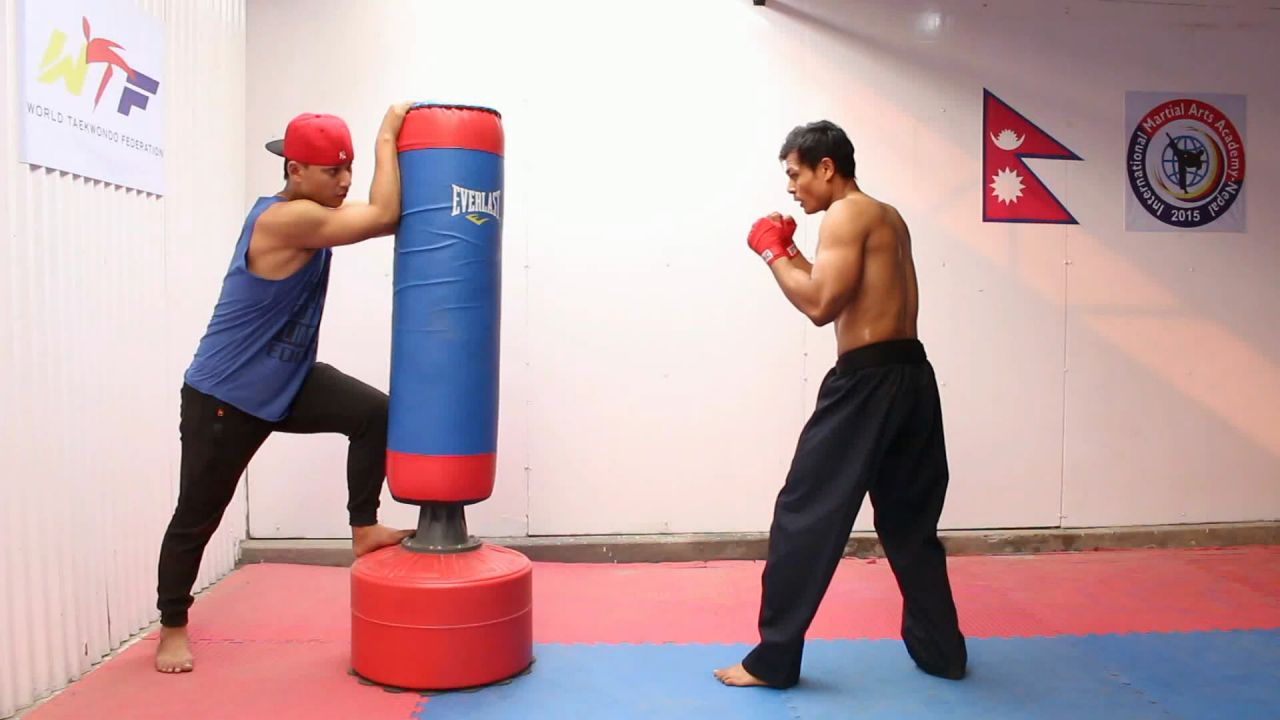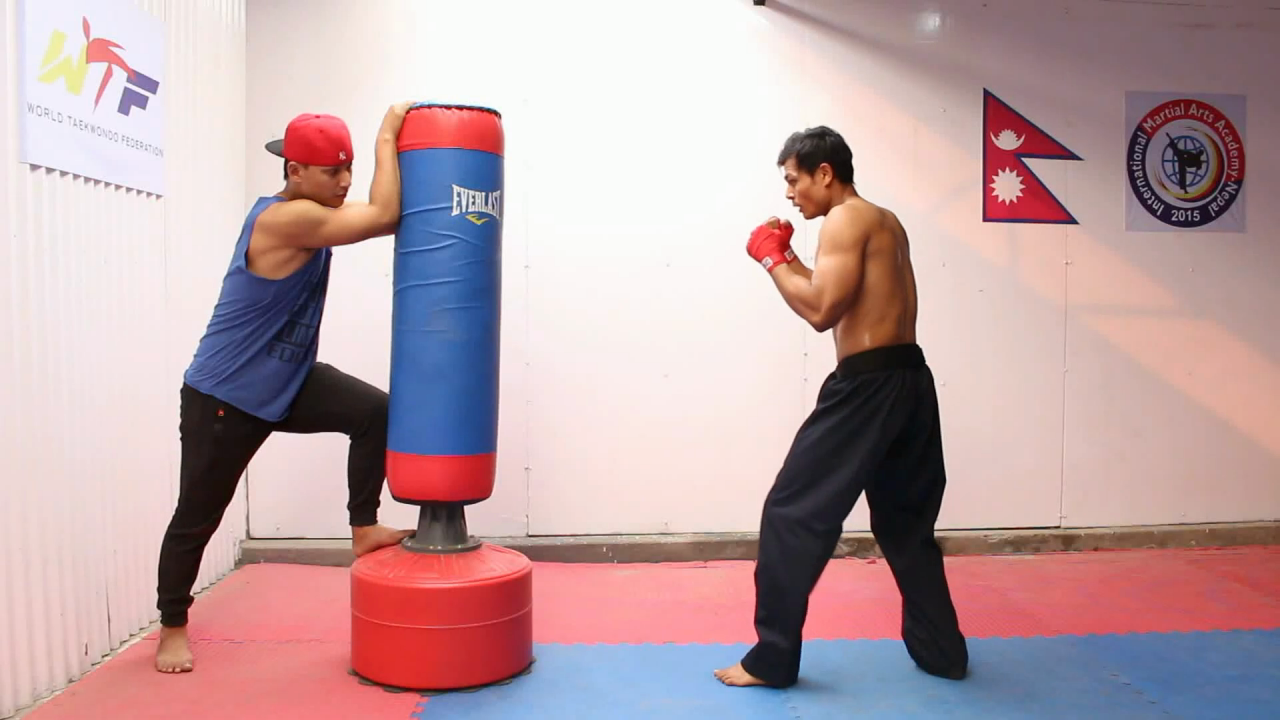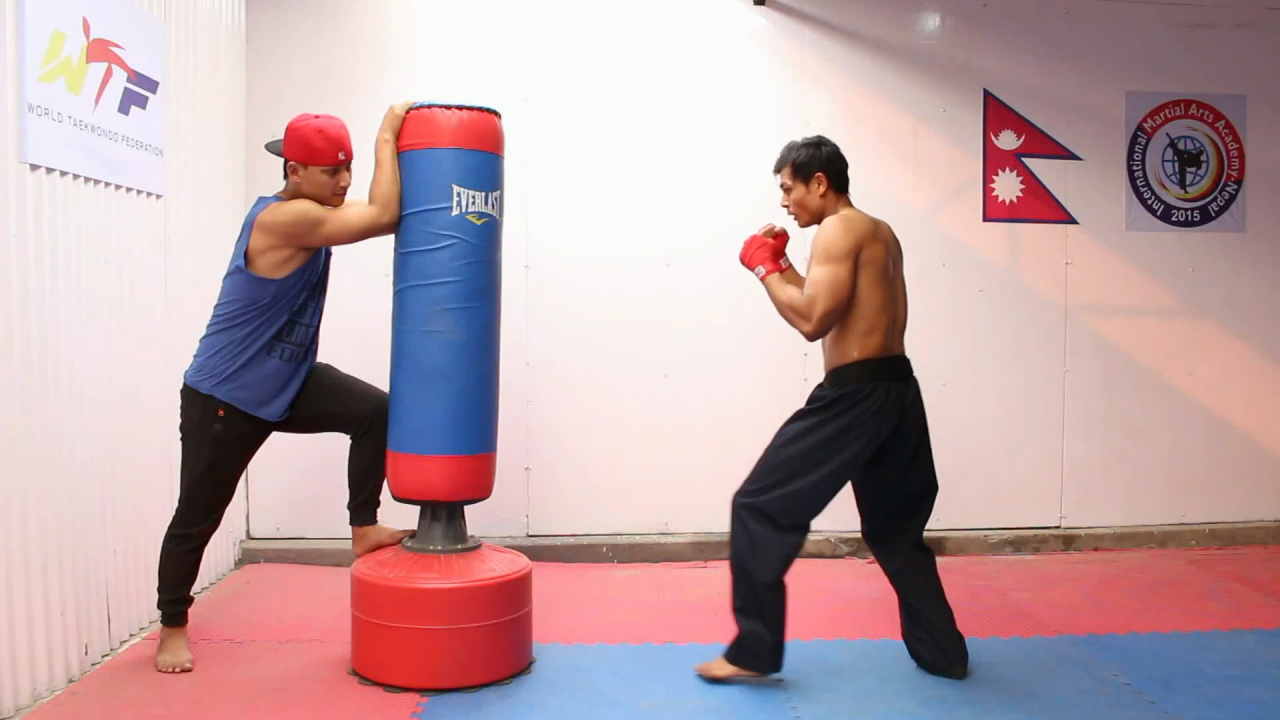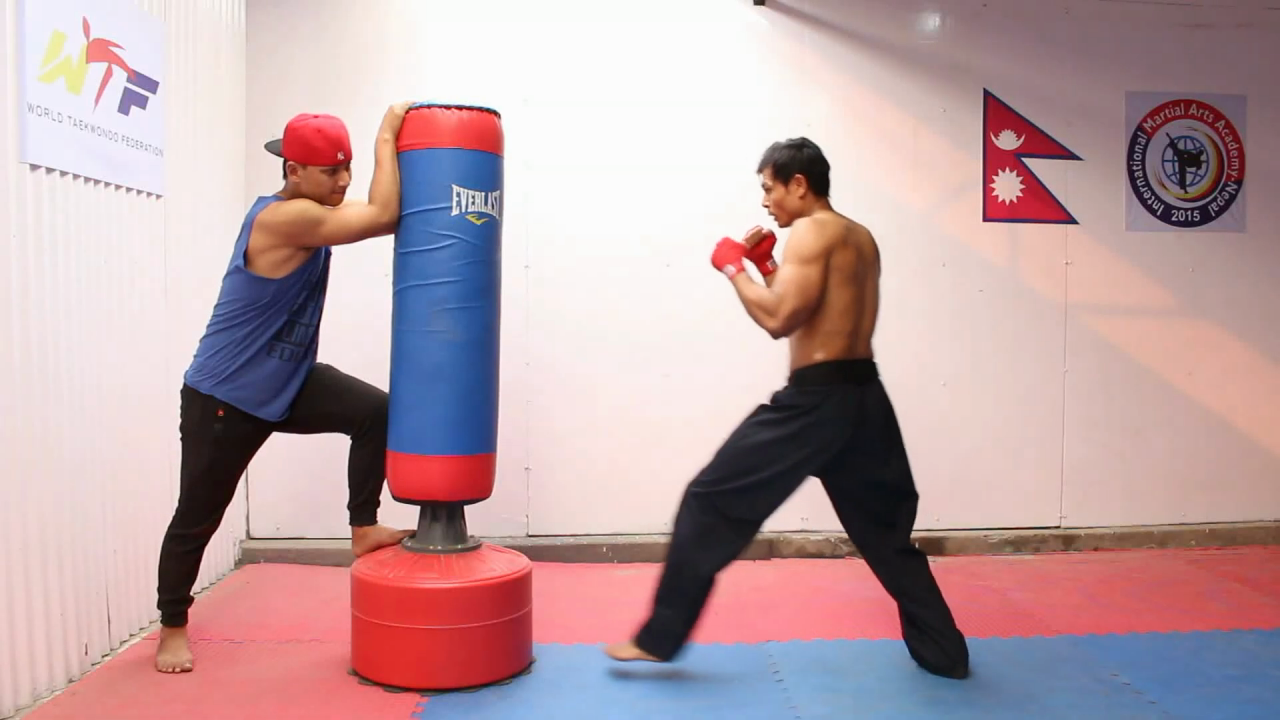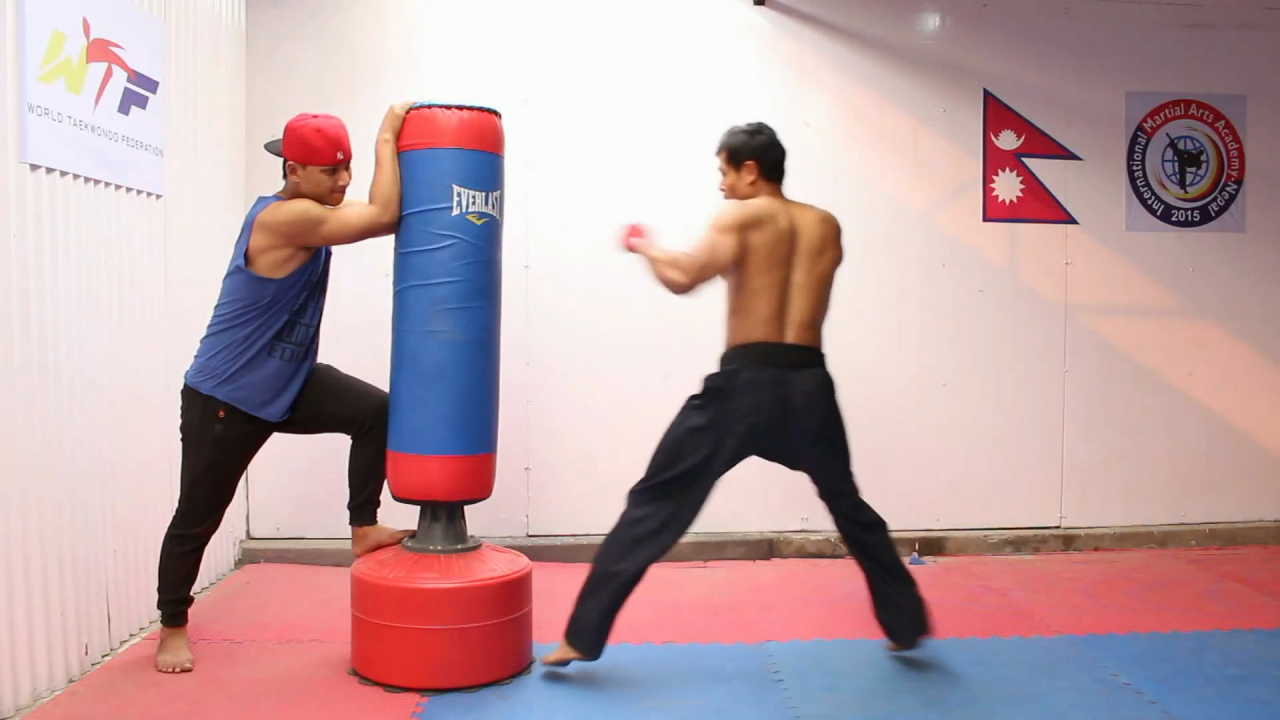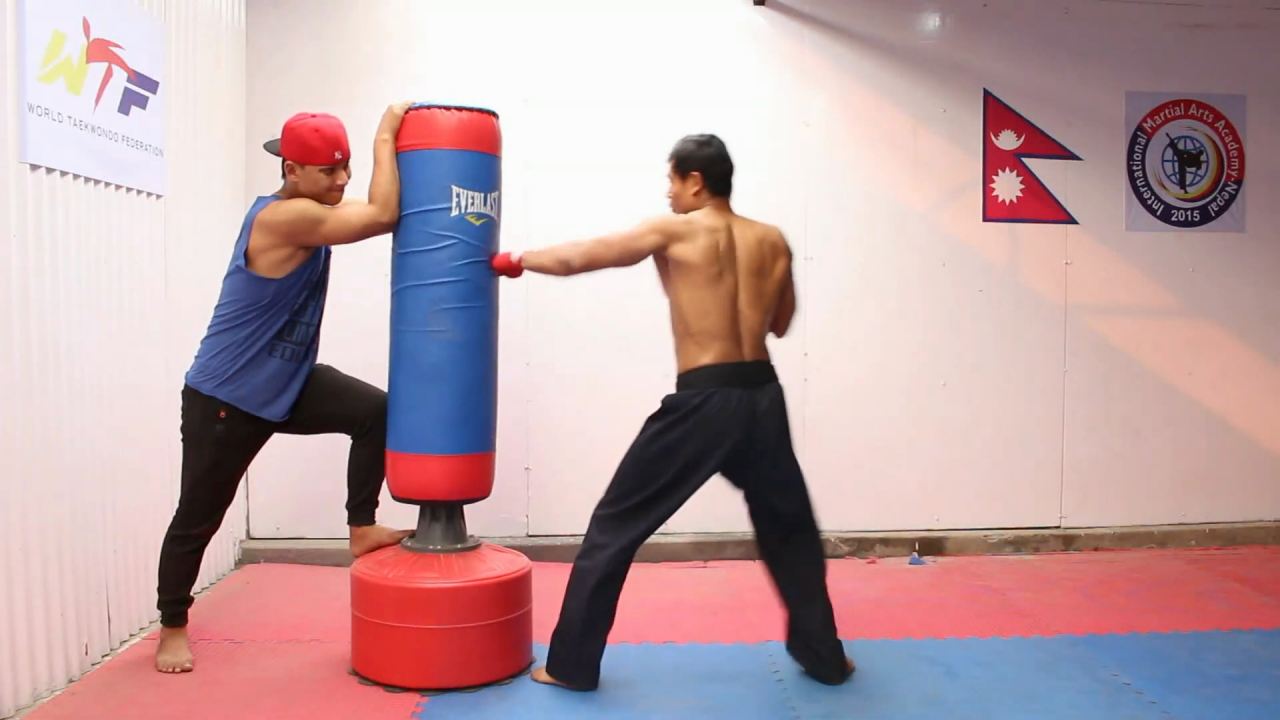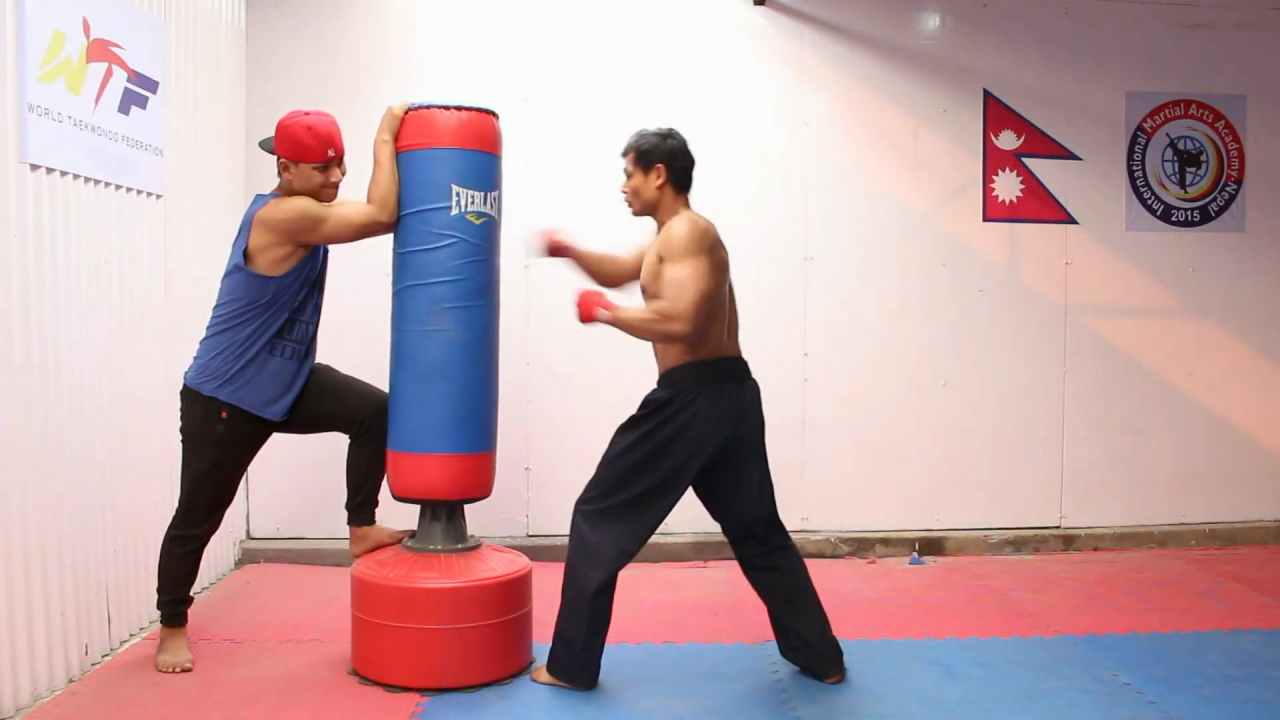
dt=0.5s
person 1, frame 1
left shoulder: (314, 212)
right shoulder: (284, 219)
left elbow: (385, 217)
right elbow: (381, 216)
right wrist: (389, 136)
left hip: (288, 382)
right hip: (223, 396)
left knee: (374, 412)
right knee: (198, 516)
left ankle: (363, 529)
right ankle: (173, 627)
person 1, frame 2
left shoulder: (314, 213)
right shoulder: (284, 219)
left elbow: (384, 217)
right elbow: (381, 216)
right wrist: (388, 137)
left hip: (289, 382)
right hip: (223, 396)
left knee: (376, 412)
right knee: (198, 516)
left ankle: (363, 529)
right ankle: (172, 628)
person 1, frame 3
left shoulder: (315, 212)
right shoulder: (283, 219)
left elbow: (382, 215)
right elbow: (381, 217)
right wrist: (387, 136)
left hip: (289, 381)
right hip: (224, 395)
left knee: (375, 412)
right knee: (198, 516)
left ankle: (363, 529)
right ankle: (172, 628)
person 1, frame 4
left shoulder: (314, 211)
right shoulder: (282, 218)
left elbow: (383, 215)
right elbow: (381, 216)
right wrist: (388, 135)
left hip: (288, 382)
right hip: (224, 395)
left knee: (376, 412)
right knee: (199, 517)
left ankle: (363, 529)
right ankle: (173, 628)
person 1, frame 5
left shoulder: (314, 211)
right shoulder: (283, 218)
left elbow: (386, 217)
right elbow: (381, 216)
right wrist: (387, 136)
left hip: (288, 382)
right hip: (224, 396)
left knee: (377, 411)
right knee: (198, 517)
left ankle: (363, 529)
right ankle: (172, 628)
person 1, frame 6
left shoulder: (313, 211)
right shoulder: (282, 218)
left elbow: (381, 215)
right elbow: (380, 216)
right wrist: (387, 136)
left hip: (289, 383)
right hip: (224, 396)
left knee: (375, 412)
right knee: (199, 518)
left ankle: (361, 529)
right ankle: (172, 628)
person 1, frame 7
left shoulder: (310, 209)
right shoulder: (281, 215)
left elbow: (380, 217)
right elbow: (379, 215)
right wrist: (386, 138)
left hip: (287, 383)
right hip: (223, 396)
left knee: (374, 410)
right knee: (198, 517)
left ankle: (361, 529)
right ankle: (172, 628)
person 2, frame 1
left shoulder: (846, 214)
right shoulder: (888, 217)
left elbow: (821, 306)
left wrist: (773, 253)
right wrist: (792, 252)
left hip: (869, 381)
right hip: (909, 377)
left knee: (805, 514)
right knee: (909, 519)
left ankle: (774, 659)
right ankle: (941, 649)
person 2, frame 2
left shoulder: (845, 219)
right shoulder: (886, 222)
left elbow: (821, 311)
left wrist: (771, 260)
right wrist: (788, 257)
left hip: (869, 385)
right hip: (908, 382)
left knee: (792, 513)
right knee: (907, 523)
left ankle: (773, 658)
right ankle: (941, 650)
person 2, frame 3
left shoulder: (838, 230)
right shoulder: (881, 233)
left elbow: (813, 321)
left wrist: (763, 269)
right wrist: (781, 266)
left hip: (855, 396)
right hip: (896, 392)
left knee: (760, 508)
right knee: (897, 529)
left ankle: (755, 649)
right ankle: (942, 651)
person 2, frame 4
left shoulder: (811, 232)
right shoulder: (861, 238)
left elbow: (779, 320)
left wrist: (733, 268)
right wrist: (766, 265)
left hip: (816, 400)
right hip: (864, 398)
left knee: (710, 503)
right knee: (887, 530)
left ankle: (660, 637)
right ankle: (943, 651)
person 2, frame 5
left shoulder: (740, 217)
right shoulder: (826, 226)
left elbow: (683, 276)
left wrist: (643, 243)
left hip: (745, 382)
right hip: (807, 383)
left knee: (655, 502)
right knee: (848, 504)
left ankle: (584, 635)
right ankle: (905, 623)
person 2, frame 6
left shoulder: (671, 231)
right shoulder: (772, 241)
left elbow: (579, 257)
left wrist: (519, 260)
left hip: (702, 404)
right hip: (762, 397)
left knee: (614, 525)
right knee: (790, 529)
left ankle: (570, 664)
right ankle: (824, 655)
person 2, frame 7
left shoulder: (684, 234)
right shoulder: (686, 235)
left elbow: (677, 321)
right elbow: (622, 273)
left wrist: (606, 312)
right wrist: (571, 252)
left hip: (690, 400)
right hip: (732, 395)
left knee: (600, 522)
right knee: (760, 533)
left ankle: (571, 666)
right ankle: (822, 657)
